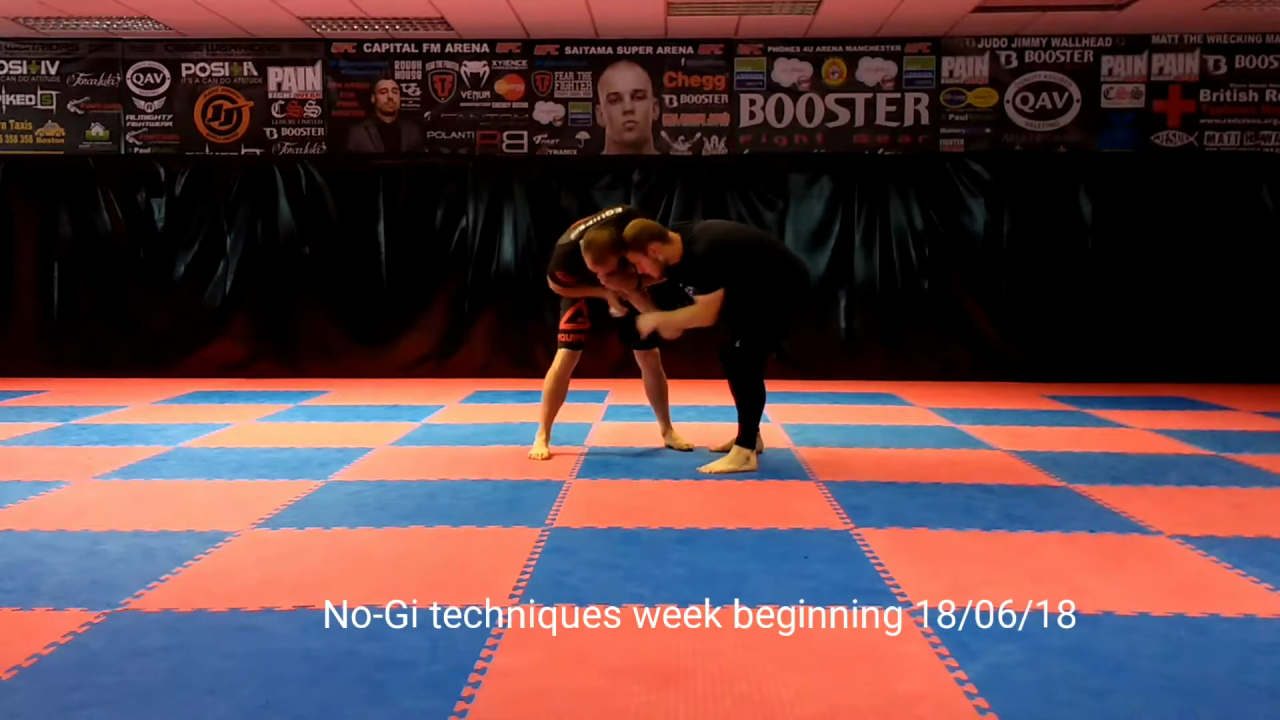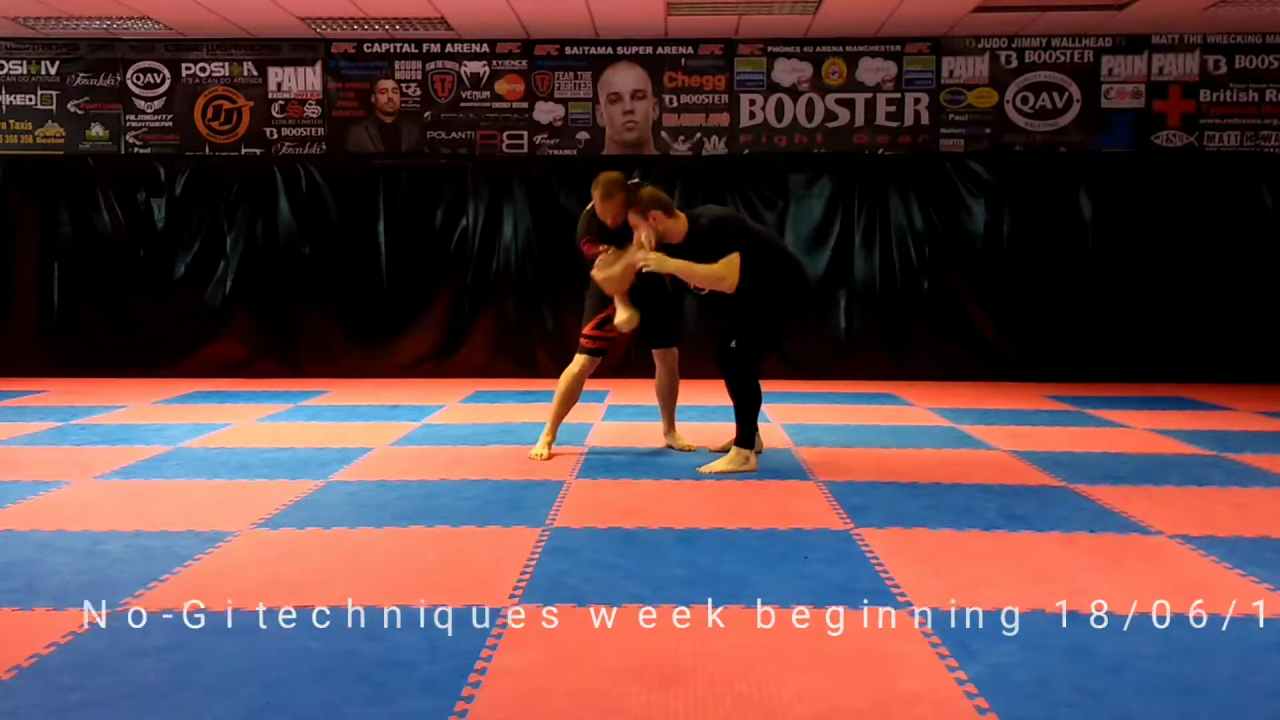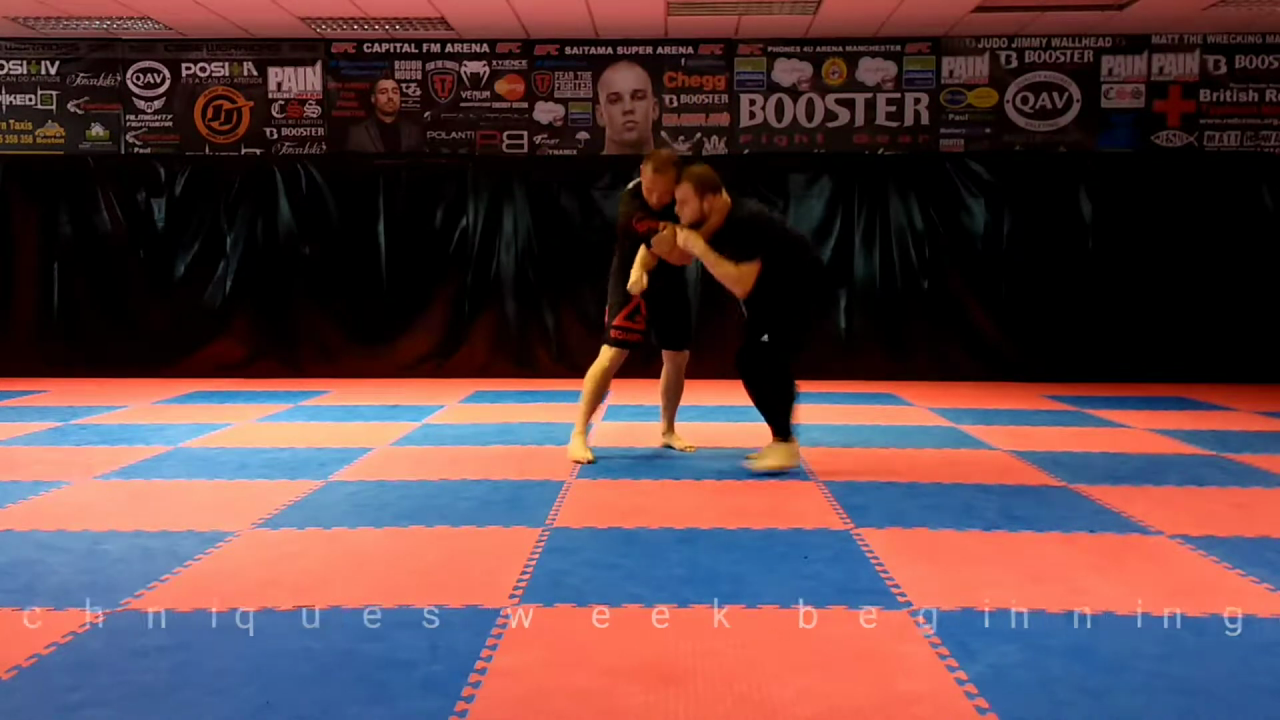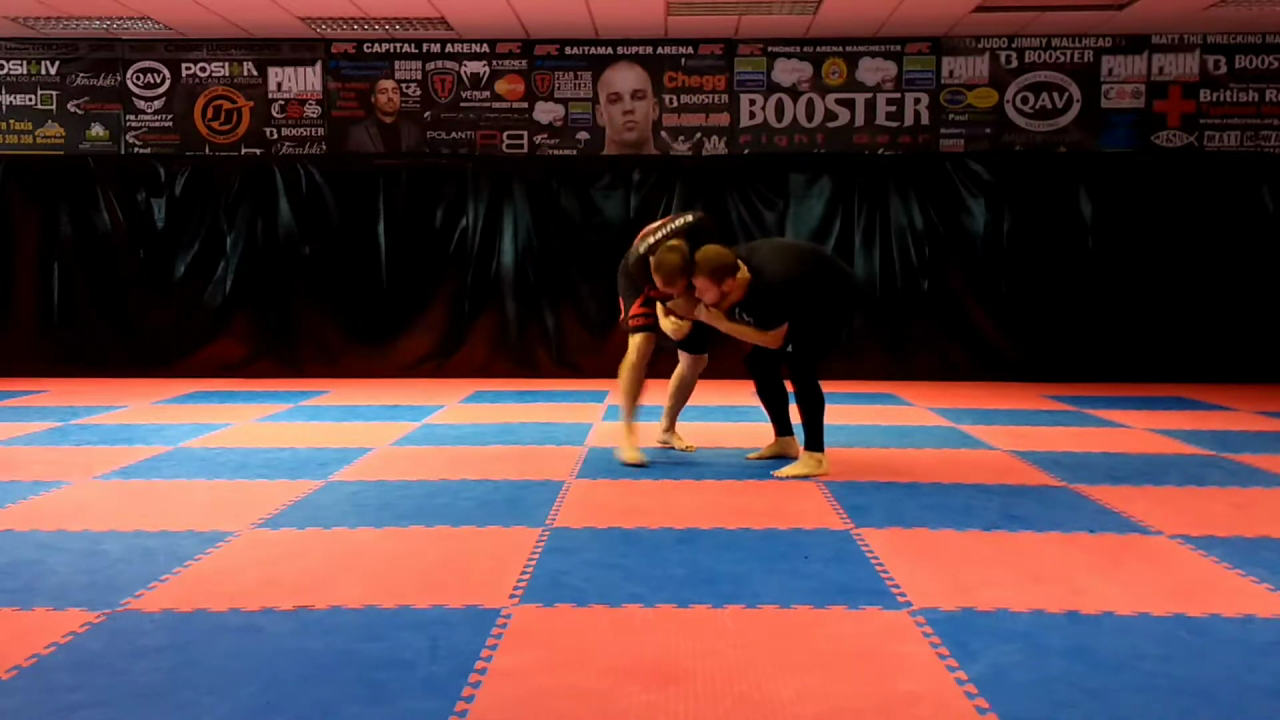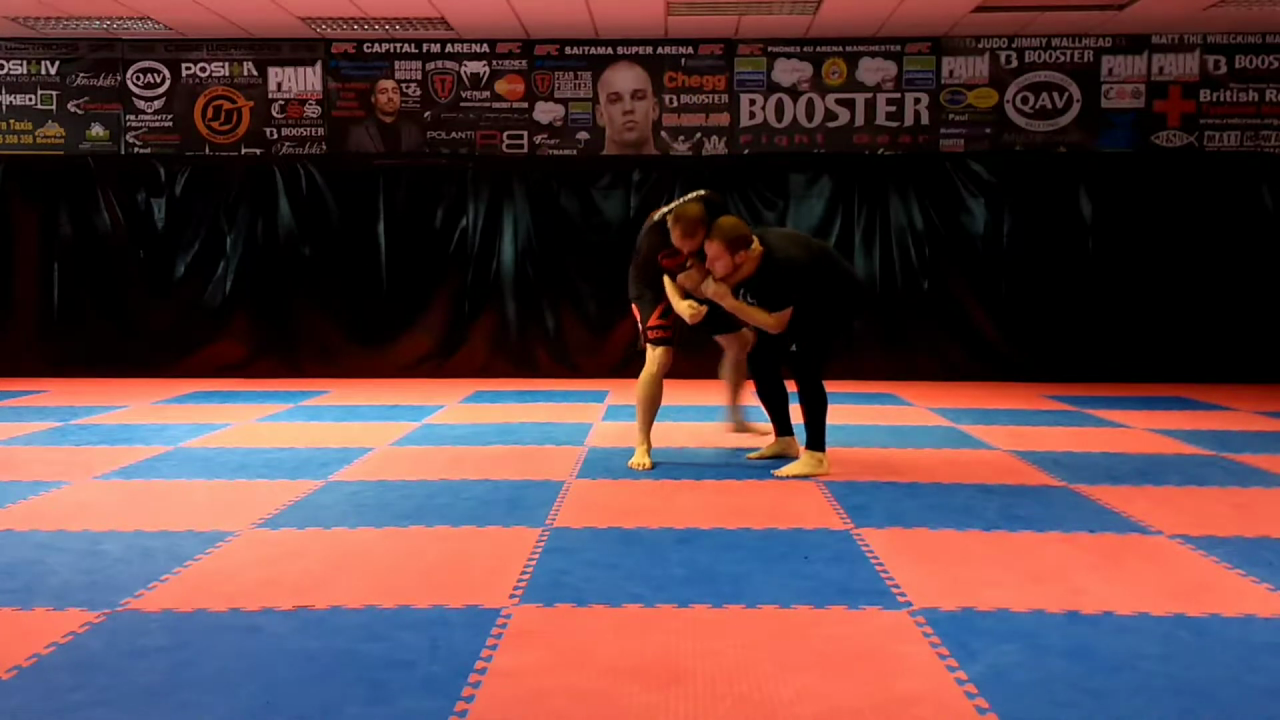
dt=0.5s
person 1, frame 1
left shoulder: (632, 224)
right shoulder: (567, 251)
right elbow: (555, 285)
left wrist: (635, 282)
right wrist: (604, 292)
left hip: (628, 284)
right hip: (582, 288)
left knee: (649, 358)
right knee: (566, 358)
left ankle: (667, 431)
right ankle: (542, 437)
person 1, frame 2
right shoulder: (589, 226)
right elbow: (613, 281)
left hip: (651, 284)
right hip: (610, 290)
left knee: (668, 359)
right knee: (584, 363)
left ankle: (669, 431)
right ankle: (548, 436)
person 1, frame 3
right shoulder: (633, 207)
right elbow: (676, 255)
left hip: (669, 281)
right hip: (631, 282)
left knee: (677, 358)
right knee: (612, 355)
left ankle: (668, 430)
right ankle: (579, 433)
person 1, frame 4
left shoulder: (698, 229)
right shoulder: (637, 266)
right elbow: (690, 310)
left hip: (687, 291)
right hip: (639, 284)
left knee: (695, 360)
right knee: (641, 345)
left ankle: (668, 429)
right ankle: (629, 433)
person 1, frame 5
left shoulder: (710, 206)
right shoulder: (654, 237)
right elbow: (700, 287)
left hip: (696, 281)
right hip: (653, 286)
left knee: (741, 340)
right knee: (660, 358)
left ankle: (735, 415)
right ankle: (643, 445)
person 2, frame 1
left shoulder: (705, 252)
right shoulder: (679, 242)
left elbow: (706, 316)
left wrist: (656, 319)
left hip: (784, 289)
right hip: (758, 292)
left knee: (744, 360)
right knee: (732, 358)
left ankle: (745, 452)
right ankle: (750, 436)
person 2, frame 2
left shoulder: (711, 225)
right shoulder: (675, 239)
left elbow: (728, 278)
left wrist: (669, 264)
left hip: (781, 290)
right hip: (751, 294)
left knee: (740, 362)
right knee: (727, 357)
left ankle: (743, 454)
right ankle: (748, 436)
person 2, frame 3
left shoulder: (746, 222)
right shoulder: (712, 223)
left elbow: (742, 285)
left wrist: (700, 247)
left hip: (798, 290)
right hip: (768, 295)
left knee: (771, 360)
right knee: (748, 363)
left ankle: (785, 447)
right ankle: (782, 441)
person 2, frame 4
left shoulder: (770, 289)
right shoulder: (728, 264)
left elbow: (774, 340)
left wrist: (721, 324)
left hip: (831, 295)
right hip: (801, 295)
left knee: (799, 363)
right knee: (759, 361)
left ankle: (815, 456)
right ankle: (785, 440)
person 2, frame 5
left shoulder: (781, 268)
right shoulder: (742, 245)
left elbow: (776, 324)
left wrist: (727, 301)
left hip: (830, 299)
right hip: (800, 300)
left knee: (802, 364)
right knee: (760, 361)
left ankle: (816, 456)
right ankle: (785, 440)
